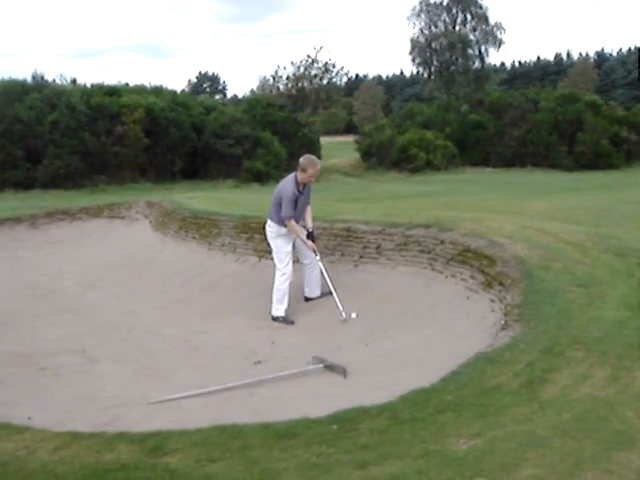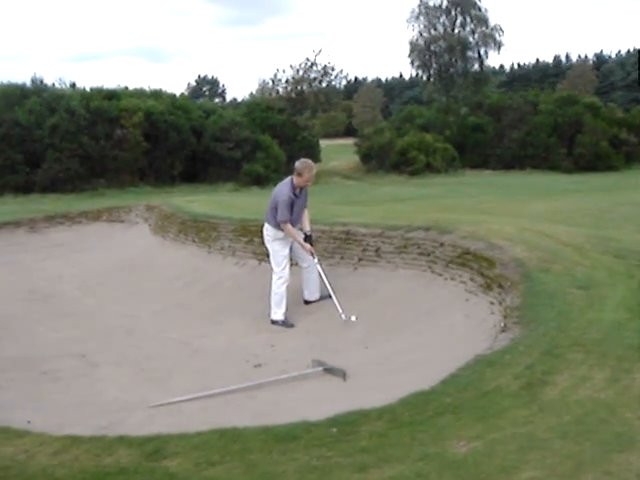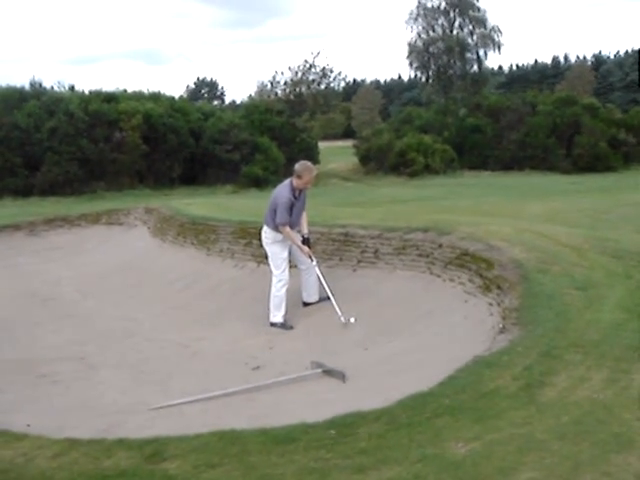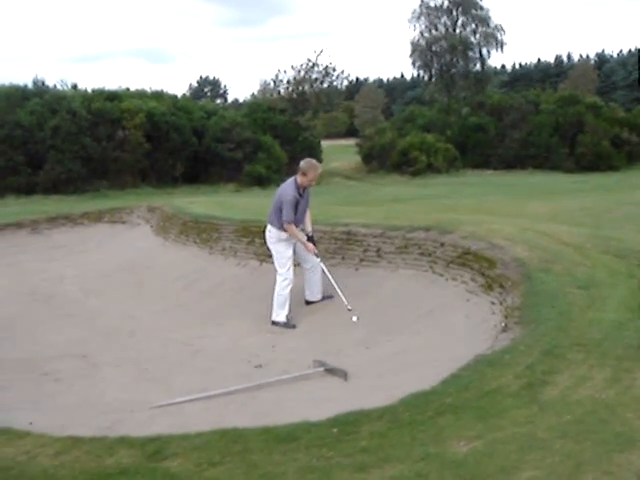
dt=0.4s
person 1, frame 1
left shoulder: (306, 183)
right shoulder: (288, 190)
left elbow: (307, 206)
right elbow: (288, 221)
left wrist: (310, 230)
right wrist: (305, 241)
left hip: (294, 226)
right hip: (279, 230)
left knee: (312, 258)
right knee: (285, 271)
left ankle: (312, 293)
right ankle: (278, 312)
person 1, frame 2
left shoulder: (302, 186)
right shoulder: (284, 194)
left elbow: (304, 209)
right elbow: (284, 225)
left wrist: (307, 233)
right wrist: (302, 243)
left hip: (292, 229)
right hip: (276, 233)
left knee: (309, 262)
right knee: (282, 275)
left ankle: (311, 296)
right ankle: (277, 316)
person 1, frame 3
left shoulder: (301, 189)
right shoulder: (284, 196)
left elbow: (302, 211)
right elbow: (282, 227)
left wrist: (305, 236)
right wrist: (300, 246)
left hip: (290, 232)
right hip: (274, 236)
left knee: (308, 264)
right knee: (281, 277)
left ankle: (310, 297)
right ankle: (276, 318)
person 1, frame 4
left shoulder: (305, 186)
right shoulder: (289, 194)
left elbow: (305, 209)
right elbow: (287, 225)
left wrist: (310, 234)
right wrist: (305, 243)
left hip: (294, 231)
right hip: (279, 235)
left knee: (313, 263)
right knee: (286, 276)
left ankle: (313, 296)
right ankle: (279, 317)
